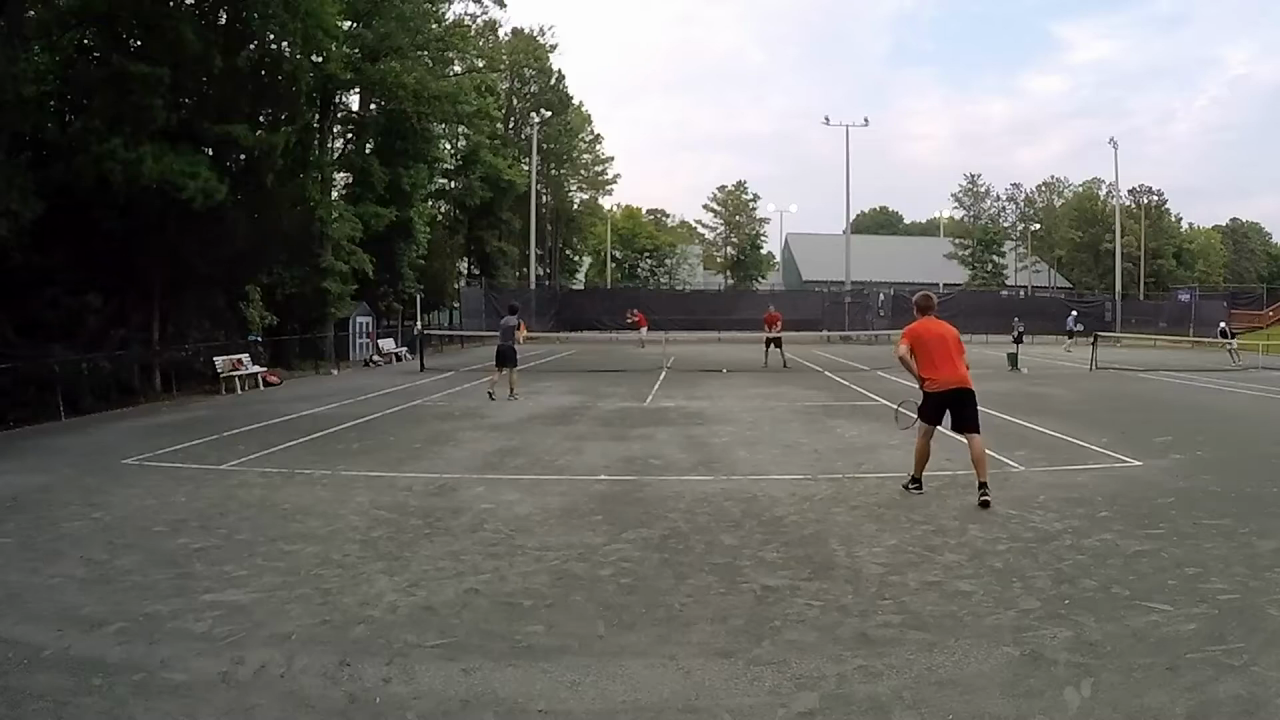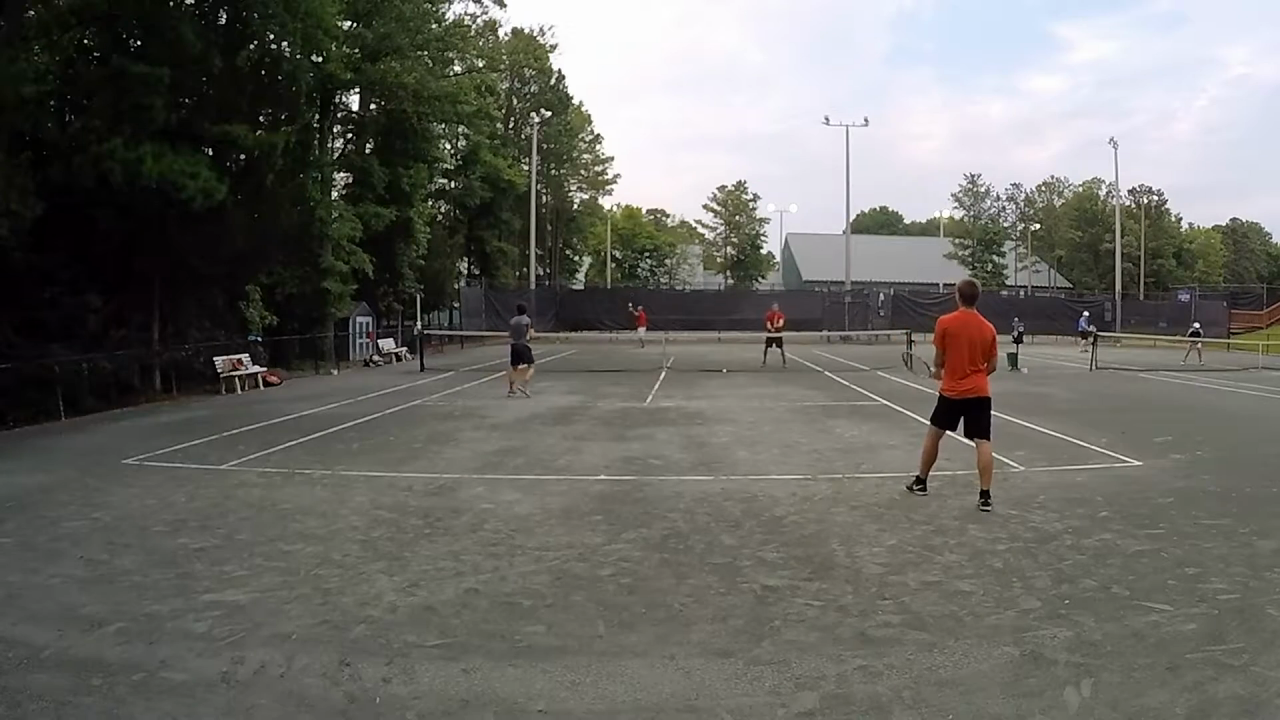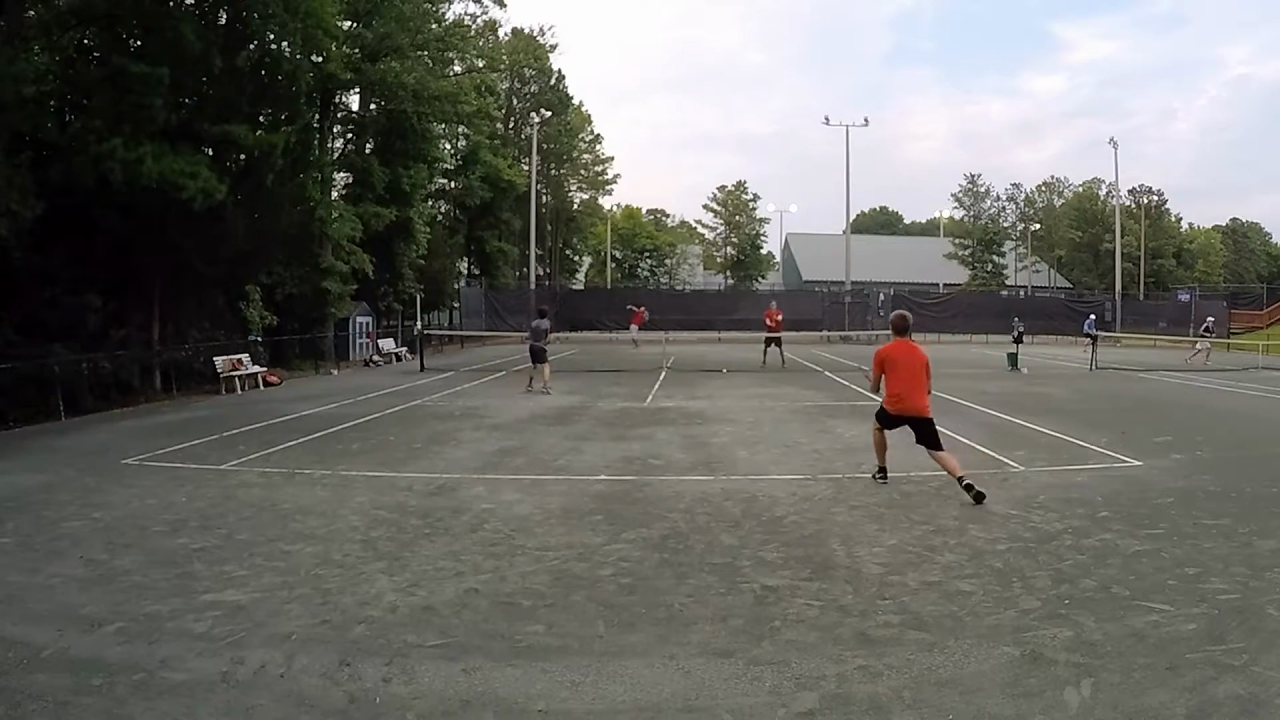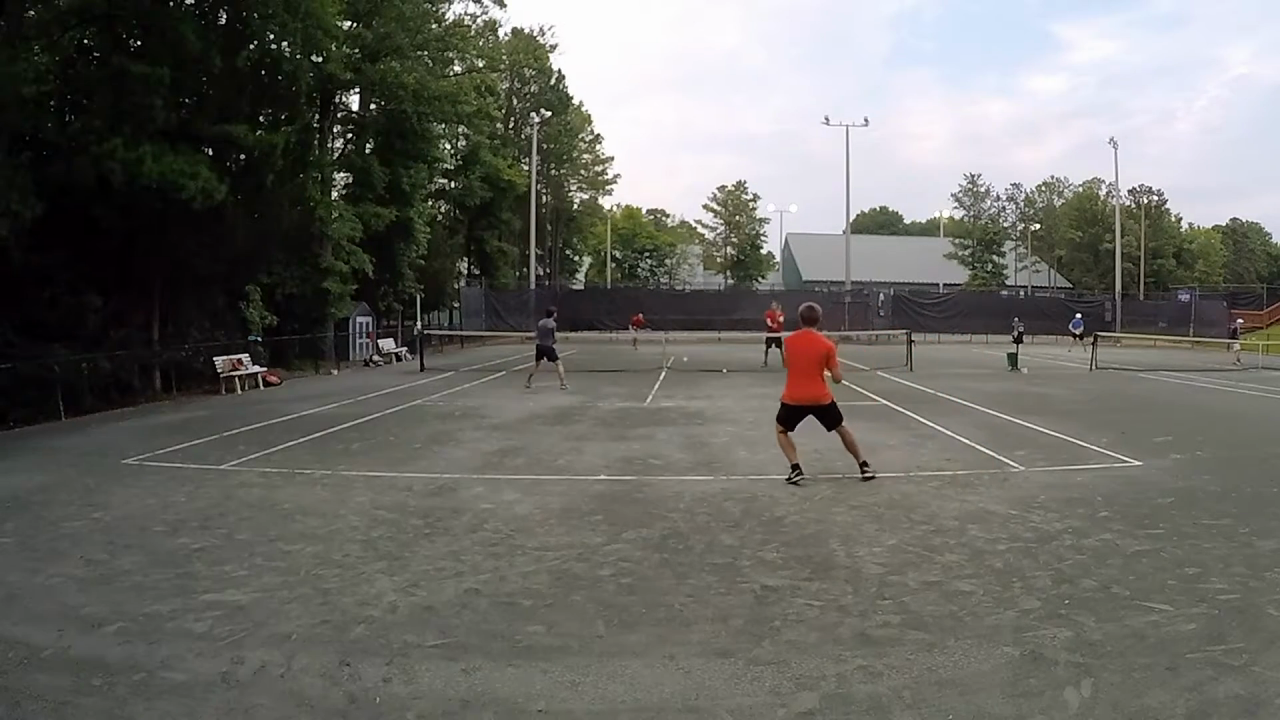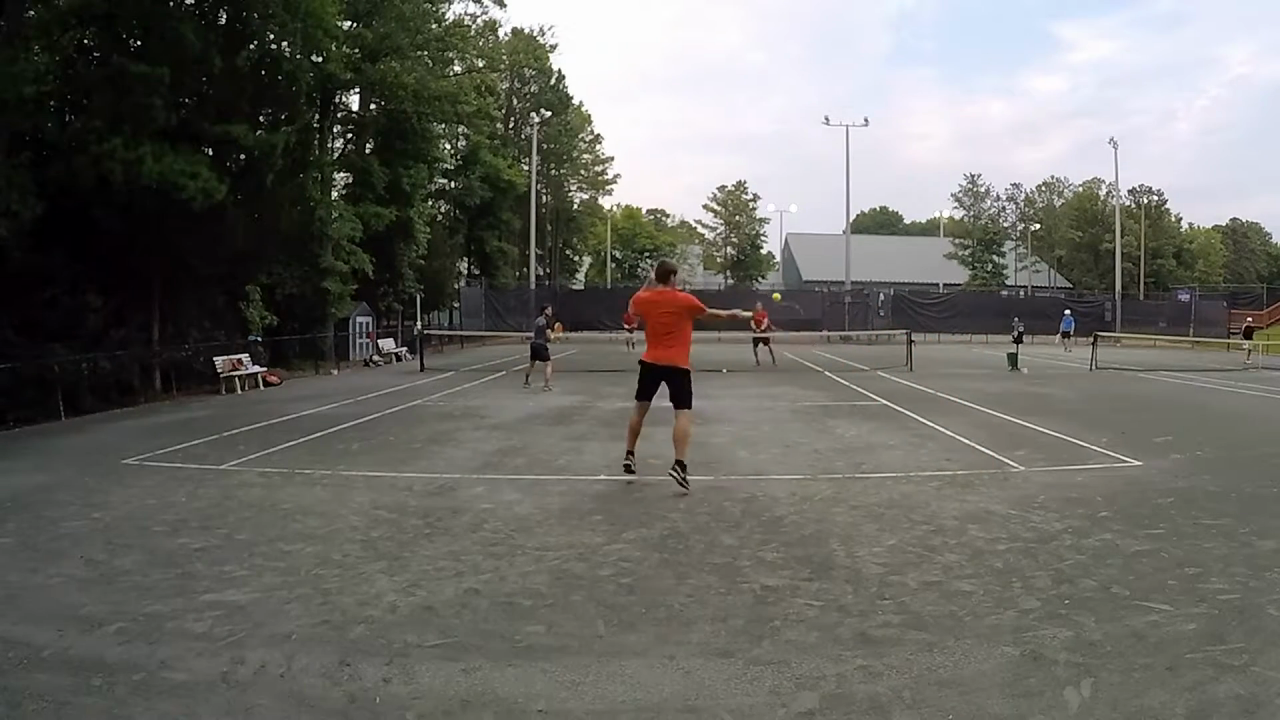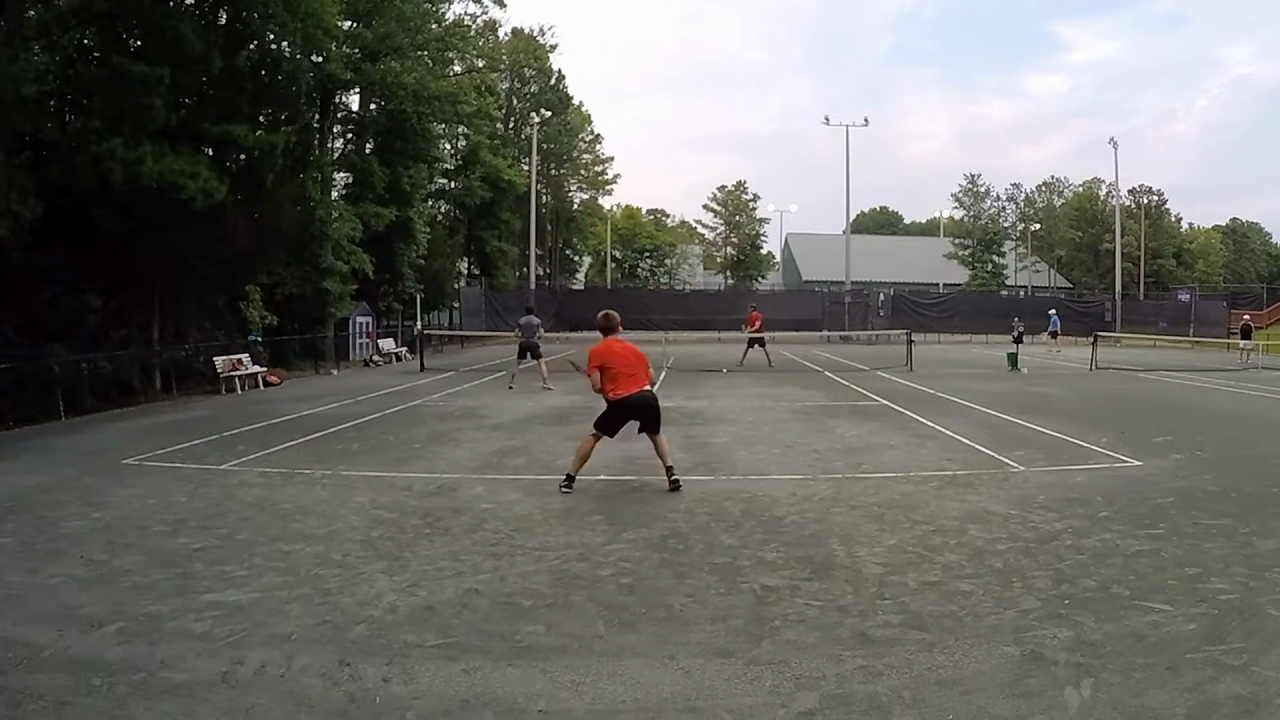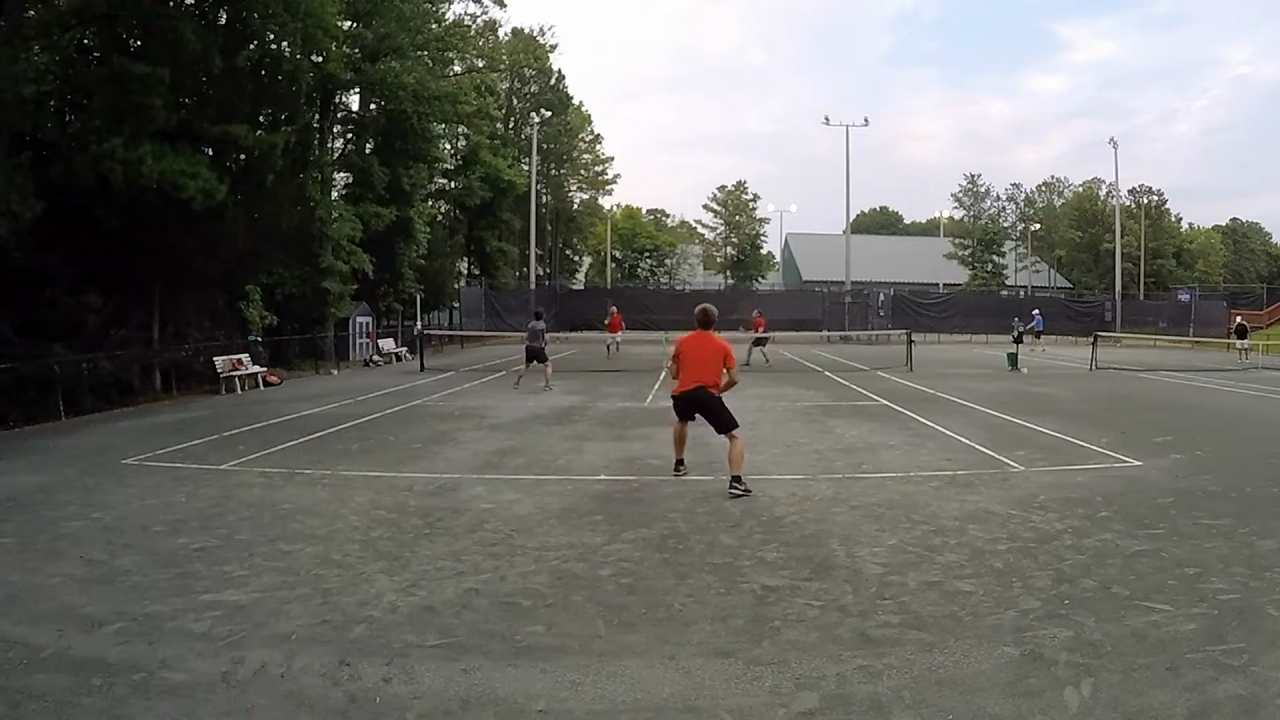
dt=0.7s
person 1, frame 1
left shoulder: (912, 330)
right shoulder: (951, 329)
left elbow: (902, 354)
right elbow: (965, 364)
left wrist: (919, 377)
left hip: (936, 388)
right hip: (963, 385)
left knee: (924, 434)
right knee: (973, 436)
left ankle: (916, 481)
right ankle: (983, 488)
person 1, frame 2
left shoulder: (945, 322)
right shoulder: (988, 328)
left elbow: (939, 360)
right elbow: (992, 366)
left wrist: (937, 373)
left hip: (952, 392)
right hip: (980, 393)
left knee: (933, 435)
right knee: (983, 443)
left ankle: (920, 482)
right ankle: (985, 495)
person 1, frame 3
left shoulder: (883, 352)
right shoulder: (921, 353)
left elbow: (874, 388)
right elbow: (928, 389)
left wrist: (874, 383)
left hip: (894, 407)
right hip: (921, 409)
left knee: (878, 427)
right knee: (938, 452)
left ankle: (881, 471)
right ankle: (964, 481)
person 1, frame 4
left shoulder: (789, 341)
right shoulder: (827, 345)
right elbow: (837, 378)
right wrist: (834, 368)
left hip: (793, 399)
right hip: (821, 399)
left knee: (781, 430)
right knee: (842, 430)
left ankle: (796, 469)
right ankle: (864, 466)
person 1, frame 5
left shoulder: (642, 300)
right shoulder: (685, 300)
left elbow: (631, 311)
right elbow: (710, 314)
left wrist: (649, 283)
right wrist: (734, 314)
left hip: (650, 363)
right hip: (677, 366)
left knee: (640, 409)
right knee: (683, 415)
left ankle: (629, 456)
right ankle: (680, 466)
person 1, frame 6
left shoulder: (596, 351)
right shoulder: (634, 348)
left elbow: (597, 387)
right elbow: (652, 379)
left wrist: (609, 390)
left hip: (622, 401)
right hip: (646, 398)
left knee: (594, 437)
right knee: (655, 435)
left ankle: (570, 479)
right ankle: (670, 474)
person 1, frame 7
left shoulder: (682, 342)
right shoulder: (723, 346)
left elbow: (674, 374)
right elbow: (734, 379)
right wrist: (718, 390)
left hip: (682, 395)
right hip: (708, 396)
left knee: (682, 422)
right knee: (734, 437)
left ankle: (679, 464)
right ankle: (736, 482)
